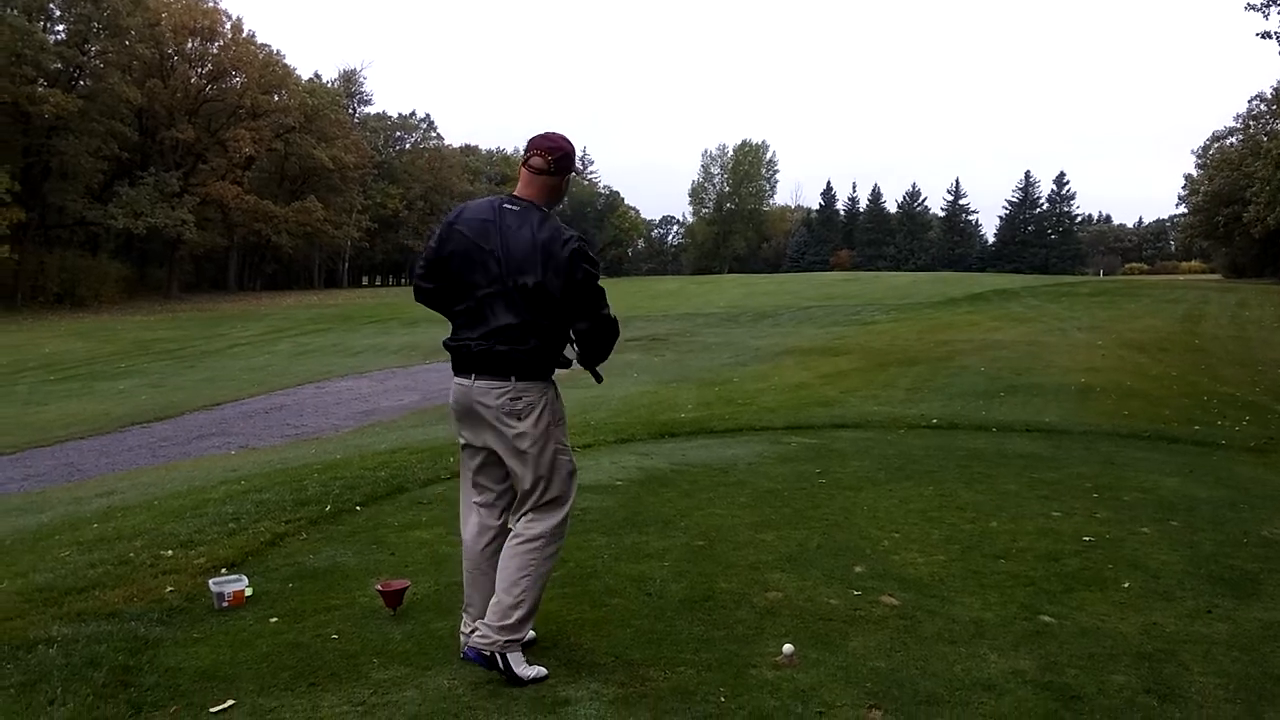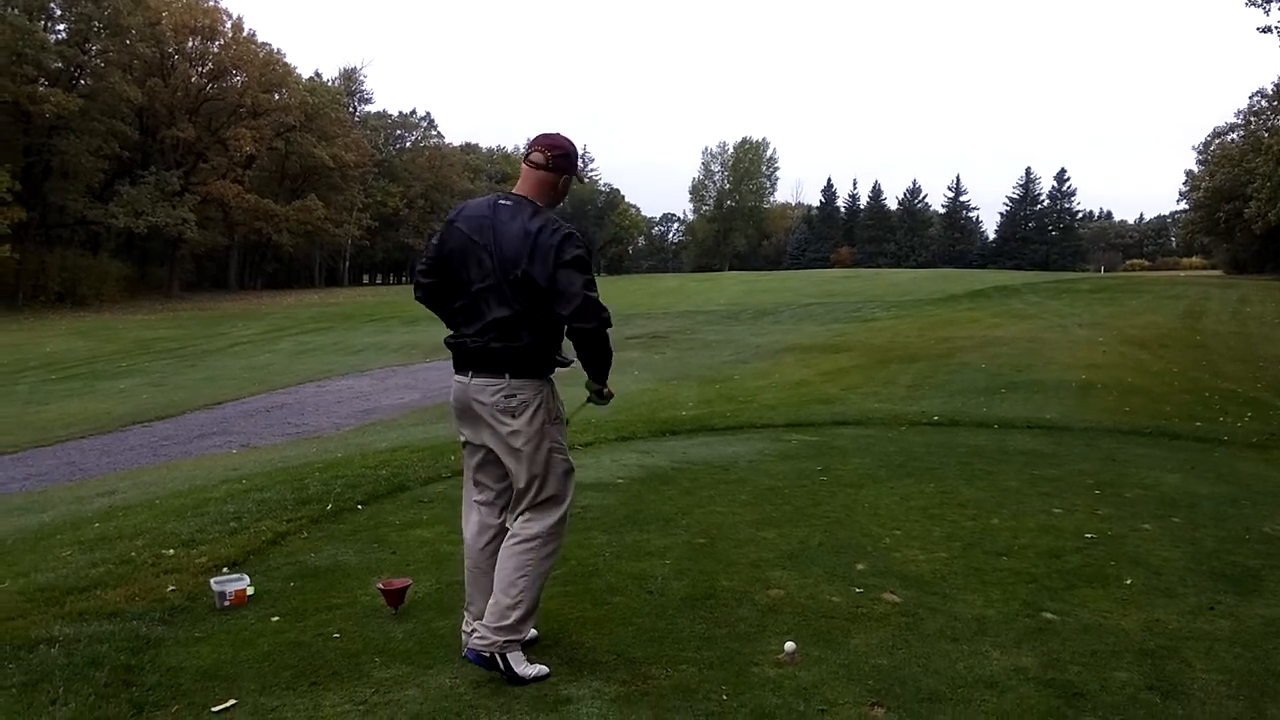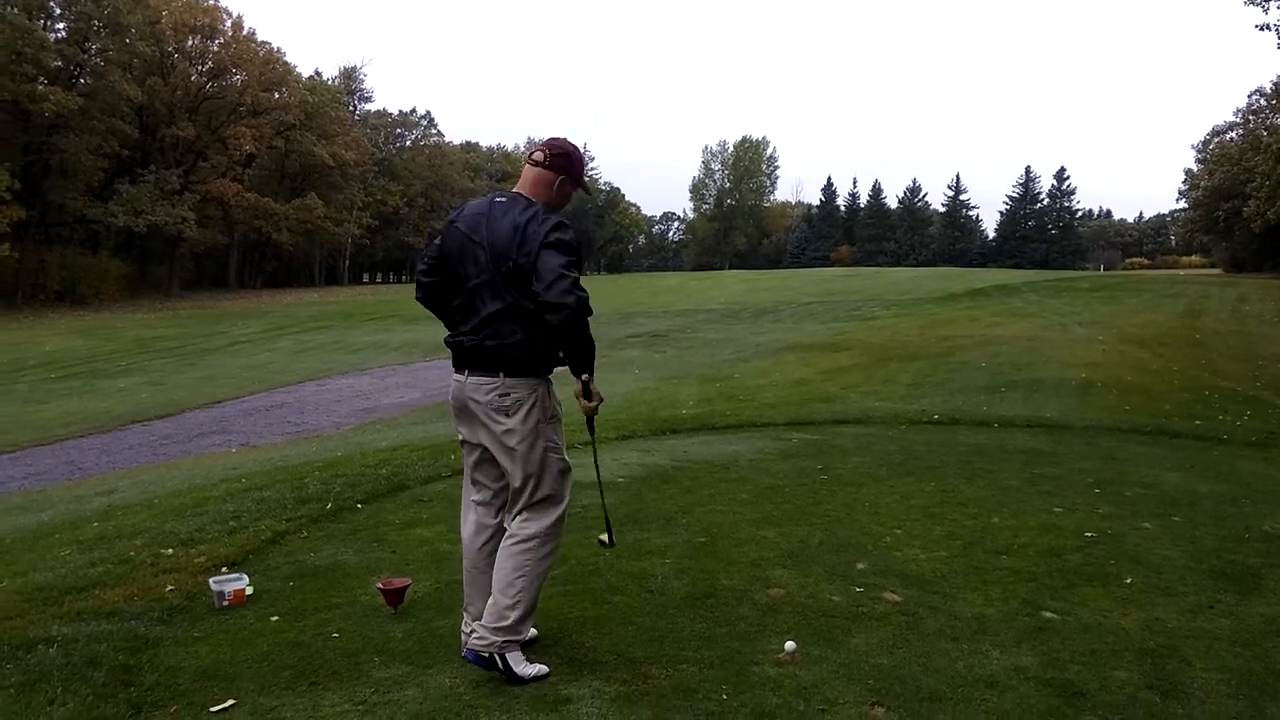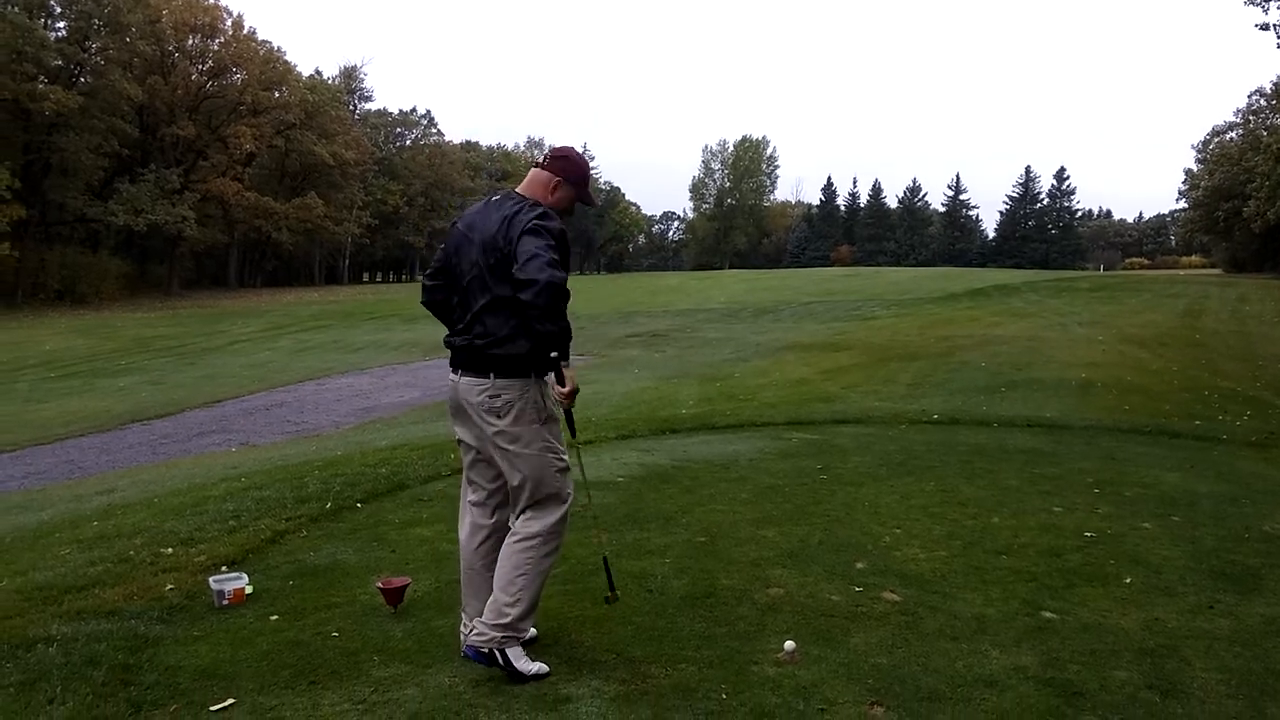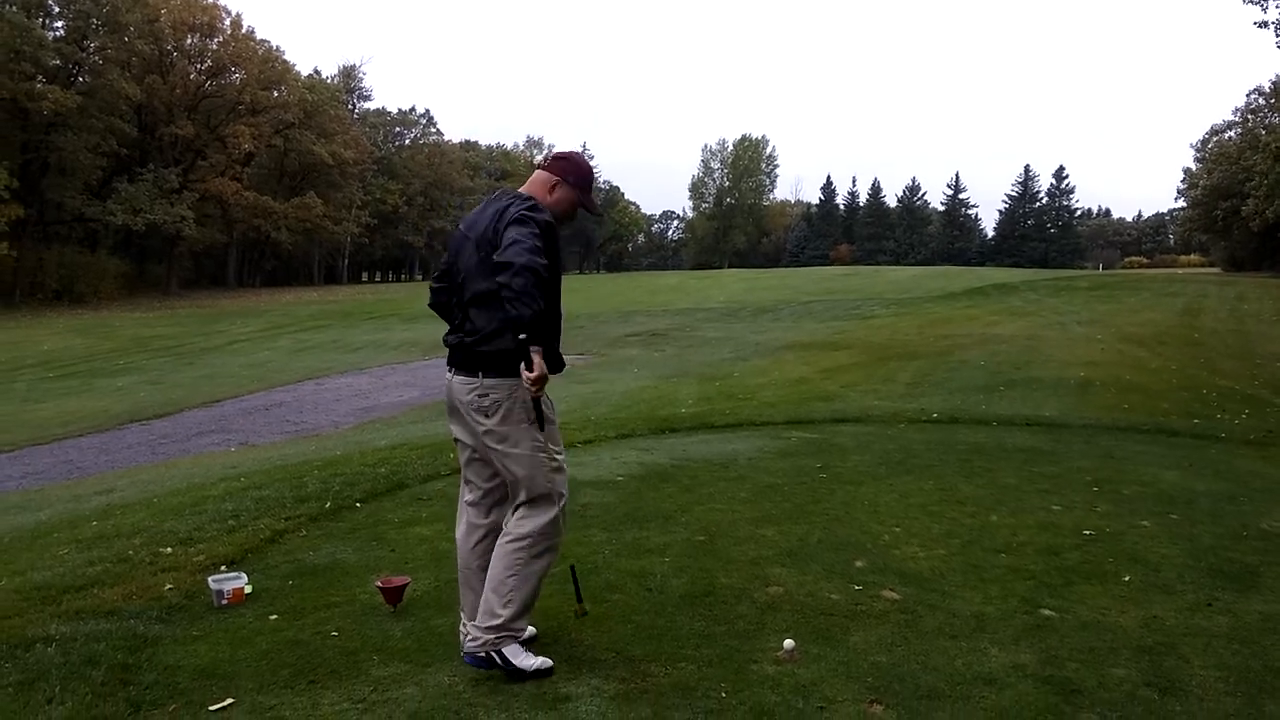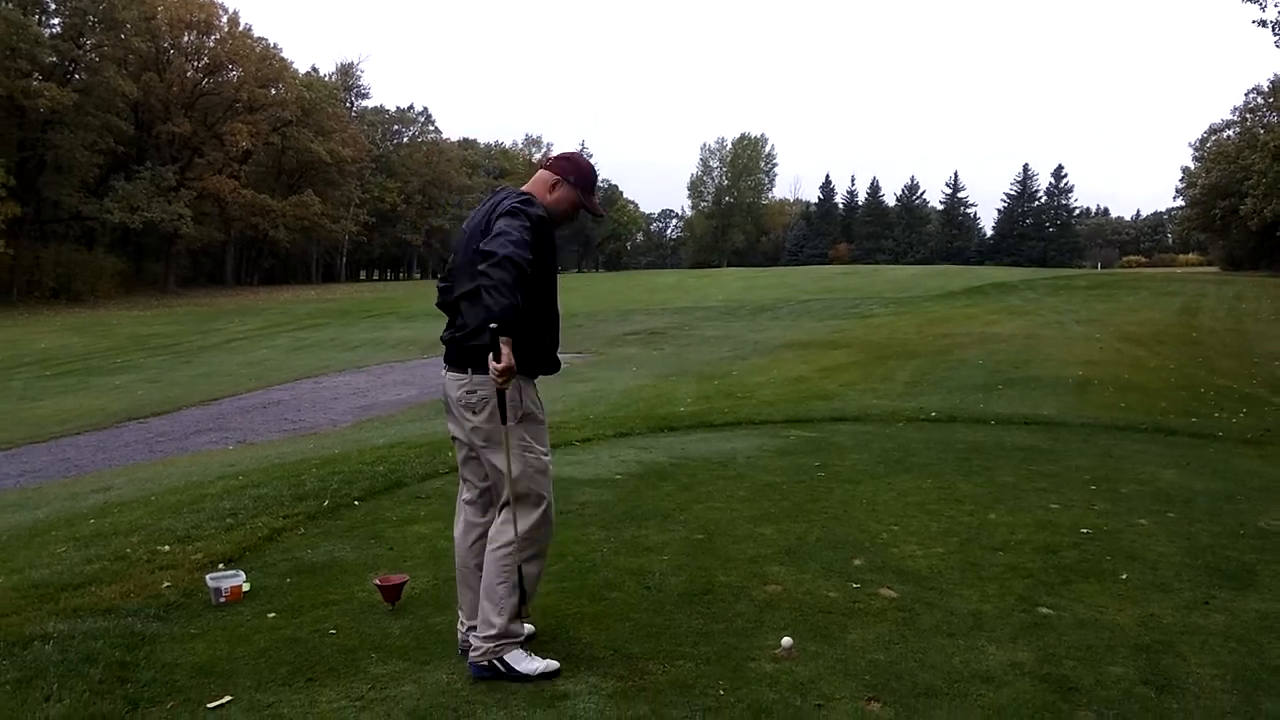
dt=0.1s
person 1, frame 1
left shoulder: (462, 219)
right shoulder: (562, 244)
left elbow: (426, 286)
right elbow: (596, 327)
right wrist: (590, 359)
left hip: (467, 383)
right hip: (522, 390)
left knee: (484, 508)
right knee: (542, 513)
left ankle: (478, 627)
right ankle: (497, 638)
person 1, frame 2
left shoulder: (463, 217)
right shoulder: (557, 237)
left elbow: (426, 285)
right elbow: (585, 316)
right wrist: (597, 377)
left hip: (467, 381)
right hip: (520, 388)
left knee: (485, 506)
right knee: (539, 512)
left ankle: (480, 626)
right ankle: (495, 639)
person 1, frame 3
left shoulder: (466, 215)
right shoulder: (546, 227)
left elbow: (427, 285)
right elbow: (565, 303)
right wrist: (584, 372)
left hip: (468, 379)
right hip: (515, 385)
left knee: (485, 505)
right knee: (539, 508)
left ankle: (480, 626)
right ankle: (496, 636)
person 1, frame 4
left shoulder: (471, 218)
right shoulder: (537, 224)
left elbow: (433, 290)
right elbow: (541, 285)
right wrist: (561, 359)
left hip: (466, 379)
right hip: (510, 386)
left knee: (482, 506)
right knee: (543, 506)
left ankle: (479, 626)
right ankle: (496, 633)
person 1, frame 5
left shoulder: (483, 216)
right shoulder: (530, 216)
left elbow: (441, 291)
right elbow: (519, 273)
right wrist: (534, 347)
left hip: (467, 376)
right hip: (501, 381)
left knee: (481, 503)
right knee: (538, 502)
left ankle: (479, 626)
right ankle: (494, 636)
person 1, frame 6
left shoulder: (489, 212)
right shoulder: (523, 212)
left elbow: (449, 291)
right elbow: (501, 265)
right wrist: (504, 339)
left hip: (465, 373)
right hip: (497, 378)
left knee: (478, 503)
right knee: (525, 504)
left ankle: (477, 627)
right ankle: (493, 644)
